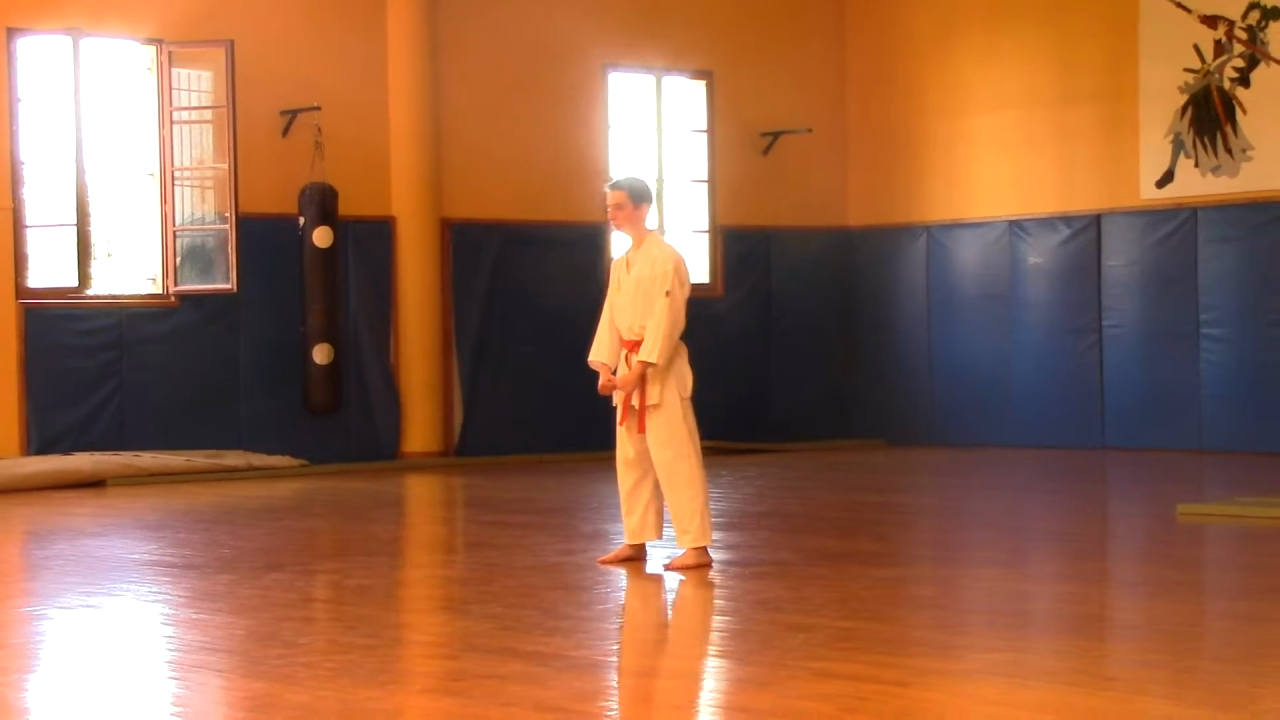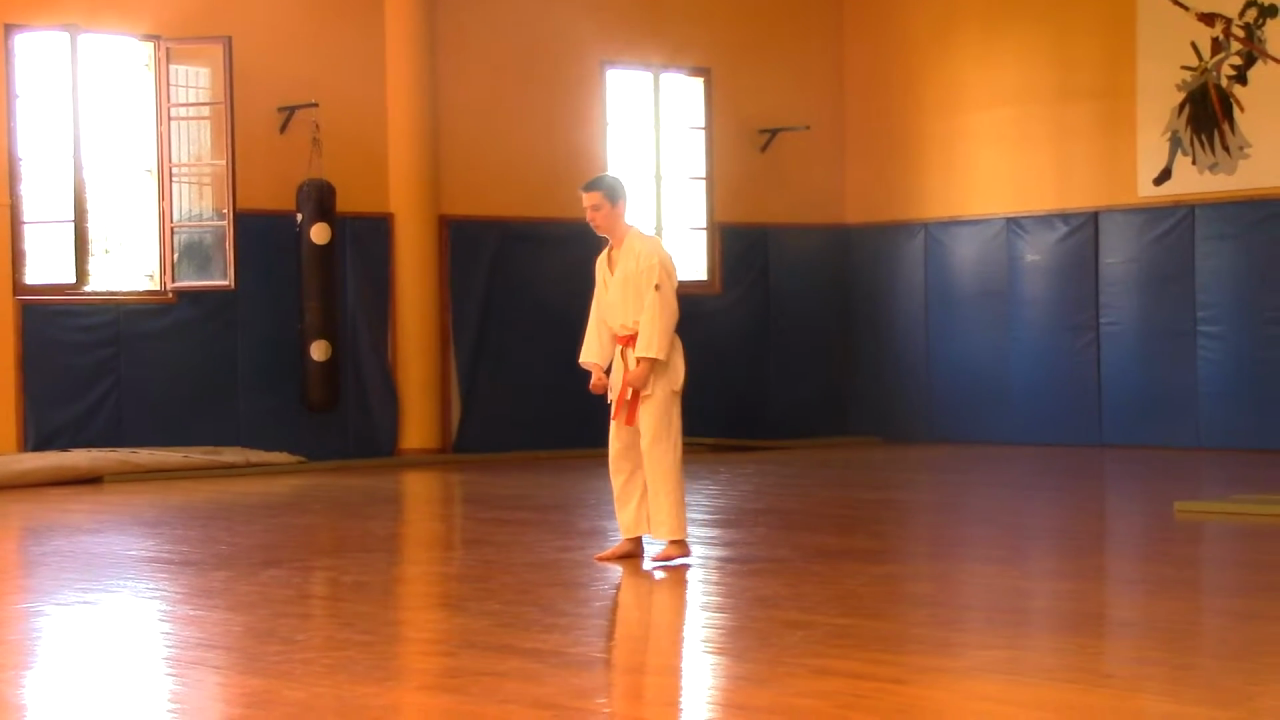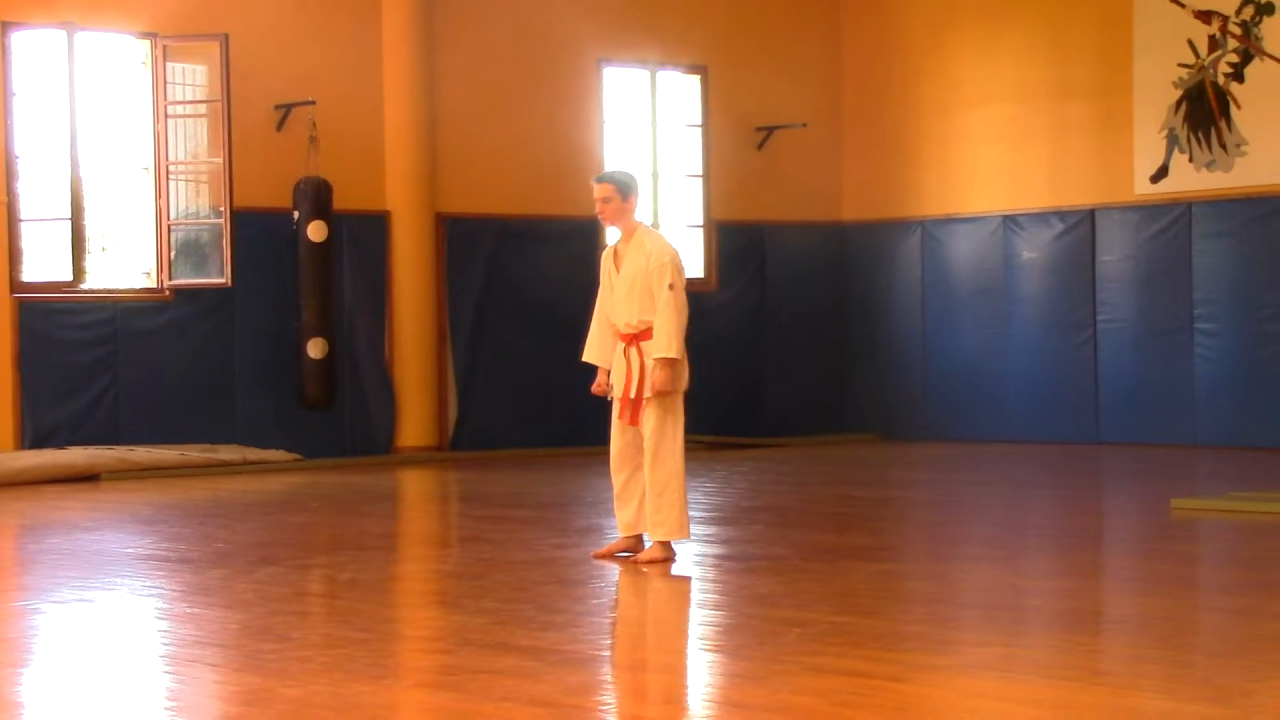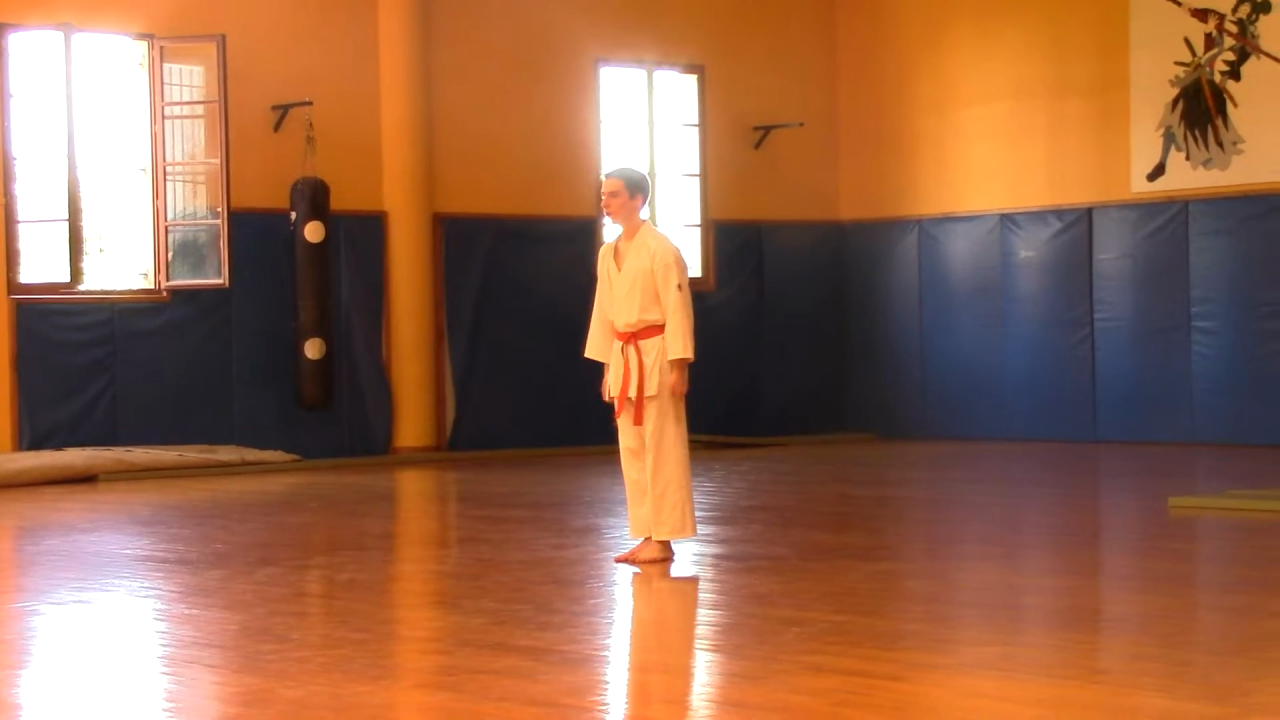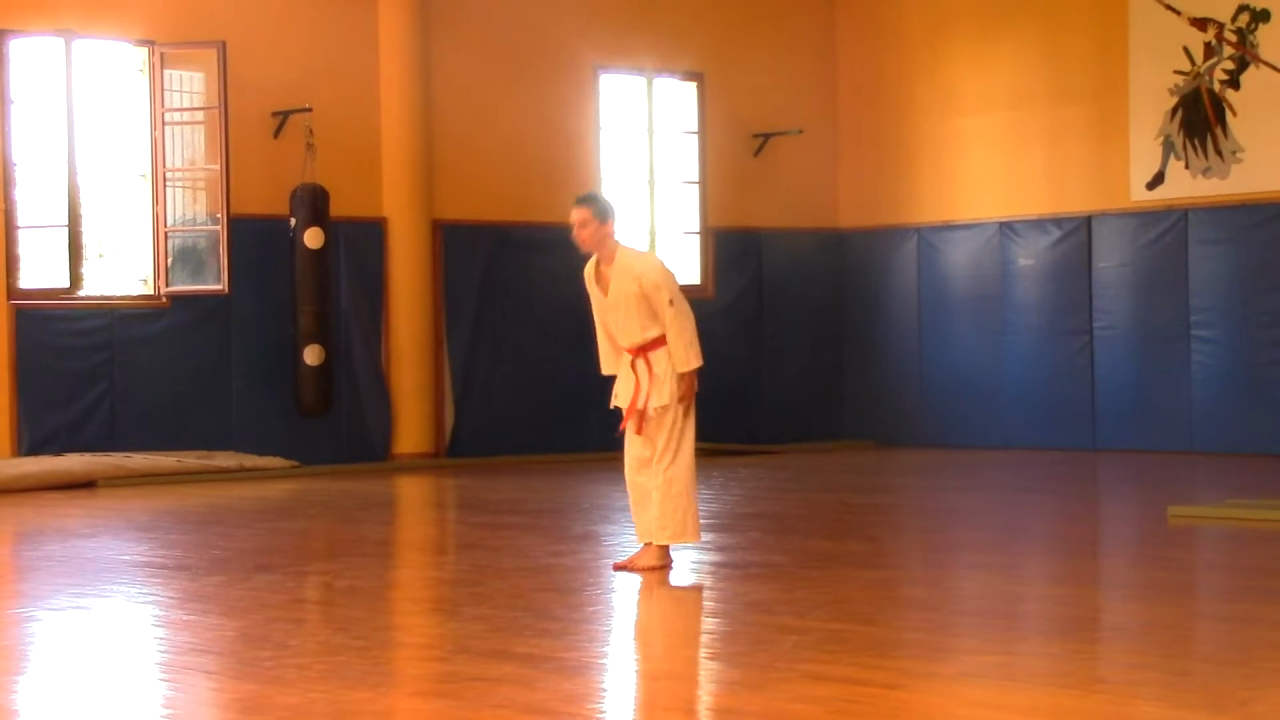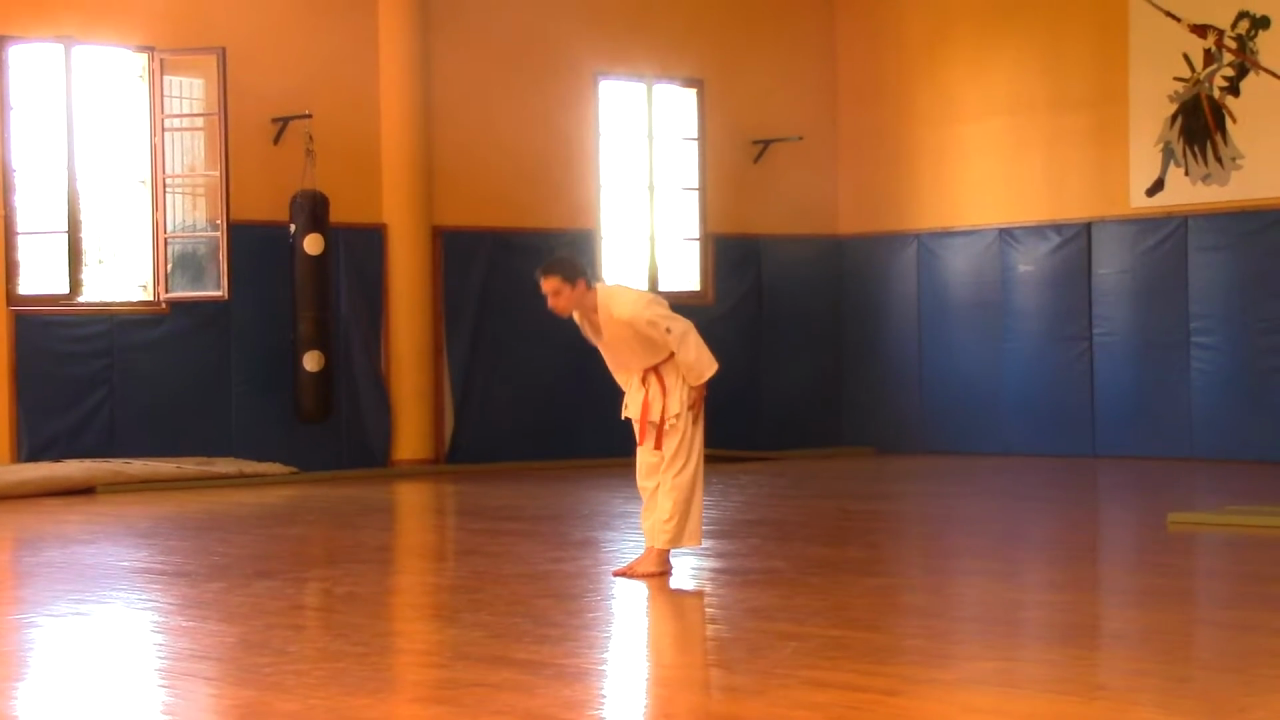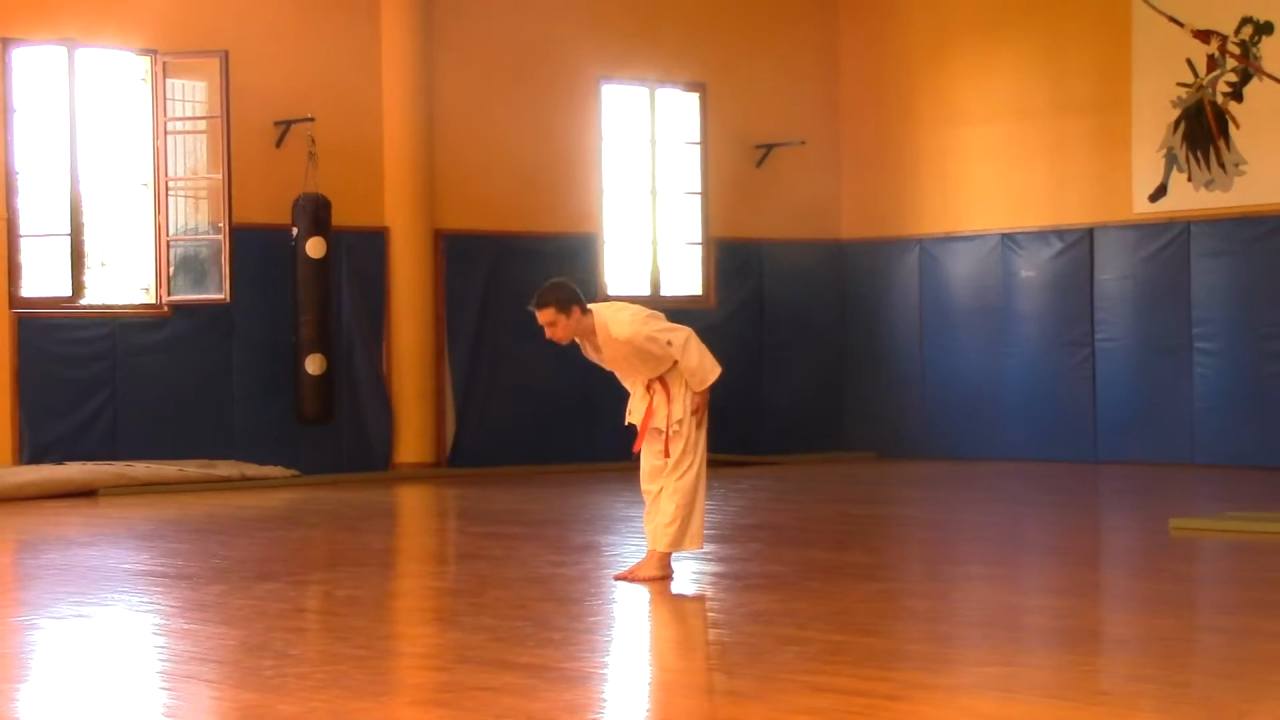
dt=0.3s
person 1, frame 1
left shoulder: (665, 258)
right shoulder: (621, 263)
left elbow: (666, 320)
right elbow: (611, 319)
left wrist: (640, 368)
right wrist: (605, 368)
left hip: (660, 369)
right hip: (629, 367)
left knee: (675, 458)
right knee: (631, 460)
left ankle: (696, 546)
right ankle: (636, 540)
person 1, frame 2
left shoulder: (648, 250)
right shoulder: (604, 260)
left elbow: (660, 311)
right elbow: (600, 317)
left wrist: (646, 363)
right wrist: (597, 367)
left hip: (655, 360)
right hip: (624, 362)
left knee: (658, 450)
right knee: (623, 454)
left ankle: (674, 538)
right ankle: (632, 537)
person 1, frame 3
left shoulder: (658, 250)
right shoulder: (610, 255)
left elbow: (672, 311)
left wrist: (664, 365)
right wrist: (602, 368)
left hip: (656, 359)
right hip: (626, 359)
left knee: (660, 453)
right knee: (623, 453)
left ankle: (663, 540)
right ankle: (631, 533)
person 1, frame 4
left shoulder: (660, 248)
right shoulder: (608, 251)
left elbow: (678, 309)
left wrist: (679, 367)
right wrist: (606, 365)
left hip: (656, 357)
right hip: (623, 358)
left knee: (662, 452)
right knee: (633, 453)
left ankle: (662, 540)
right ankle: (648, 536)
person 1, frame 5
left shoulder: (644, 267)
right shoulder: (591, 272)
left elbow: (678, 320)
left wrist: (686, 375)
right wrist: (620, 374)
left hip: (663, 369)
right hip: (632, 370)
left knee: (667, 459)
right knee: (638, 462)
left ankle: (662, 547)
right ankle: (650, 543)
person 1, frame 6
left shoulder: (627, 307)
right shoulder: (581, 314)
left elbow: (682, 334)
left wrist: (698, 384)
right wrist: (633, 390)
left hip: (677, 382)
right hip: (645, 385)
left knee: (675, 468)
right knee: (649, 471)
left ankle: (659, 554)
right ankle: (653, 550)
person 1, frame 7
left shoulder: (625, 326)
right shoulder: (583, 333)
left elbow: (684, 342)
left wrist: (701, 390)
right wrist: (641, 394)
left hip: (680, 387)
right hip: (649, 391)
left knee: (678, 472)
right knee: (653, 476)
left ankle: (660, 558)
right ankle: (655, 556)
person 2, frame 1
left shoulder: (1257, 42)
right shoulder: (1229, 26)
left hip: (1224, 89)
right hip: (1208, 83)
left knee: (1219, 127)
right knee: (1185, 121)
right ankle: (1171, 170)
person 2, frame 2
left shoulder: (1254, 39)
right shoulder: (1227, 24)
left hip: (1221, 87)
right hip: (1205, 81)
right knee: (1183, 118)
right ankle: (1168, 167)
person 2, frame 3
left shoulder: (1251, 36)
right shoulder: (1224, 22)
left hip: (1218, 85)
right hip: (1202, 79)
right knee: (1180, 117)
right ankle: (1165, 165)
person 2, frame 4
left shoulder: (1247, 35)
right shoulder: (1220, 20)
left hip: (1214, 84)
right hip: (1199, 78)
right knee: (1176, 115)
right ankle: (1162, 163)
person 2, frame 5
left shoulder: (1246, 44)
right shoulder: (1219, 29)
left hip: (1213, 92)
right hip: (1198, 86)
left knee: (1210, 127)
right knee: (1175, 123)
right ankle: (1162, 171)
person 2, frame 6
left shoulder: (1246, 51)
right shoulder: (1220, 37)
left hip: (1213, 99)
right hip: (1199, 92)
left knee: (1210, 135)
right knee: (1175, 130)
right ankle: (1161, 178)
person 2, frame 7
left shoulder: (1249, 56)
right shoulder: (1222, 42)
left hip: (1216, 106)
right hip: (1201, 98)
right knee: (1178, 136)
right ankle: (1164, 184)
